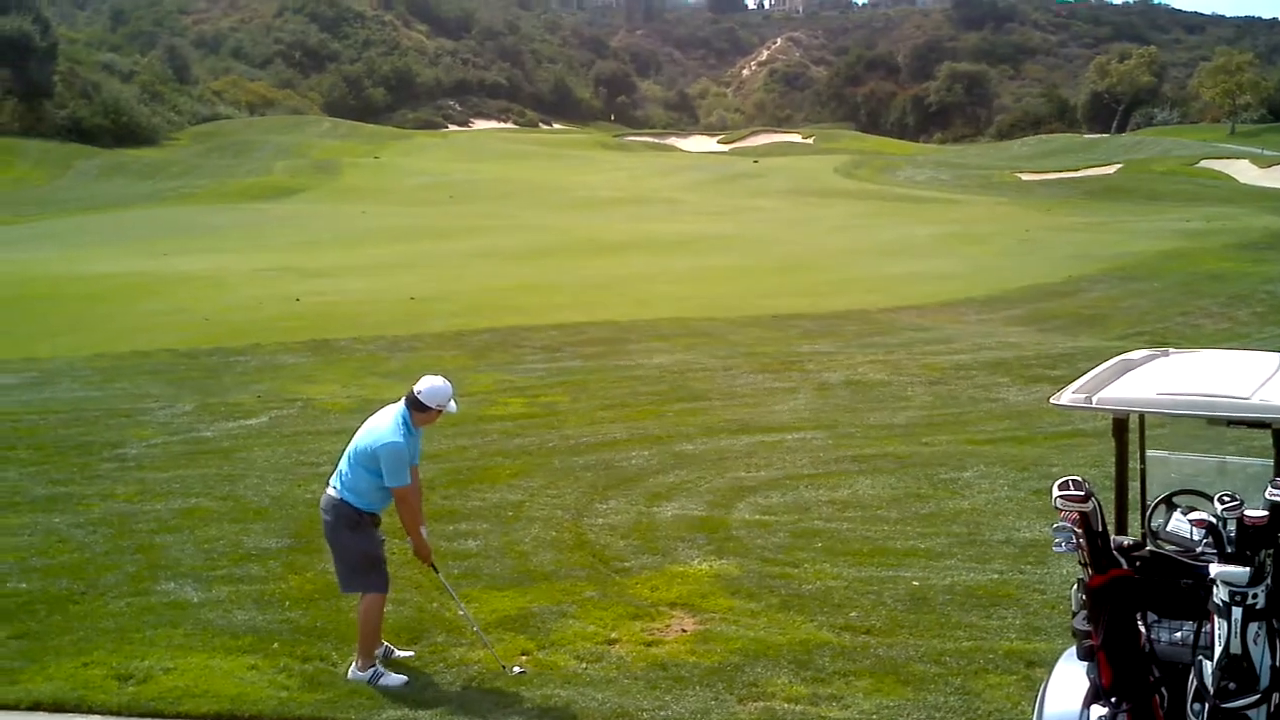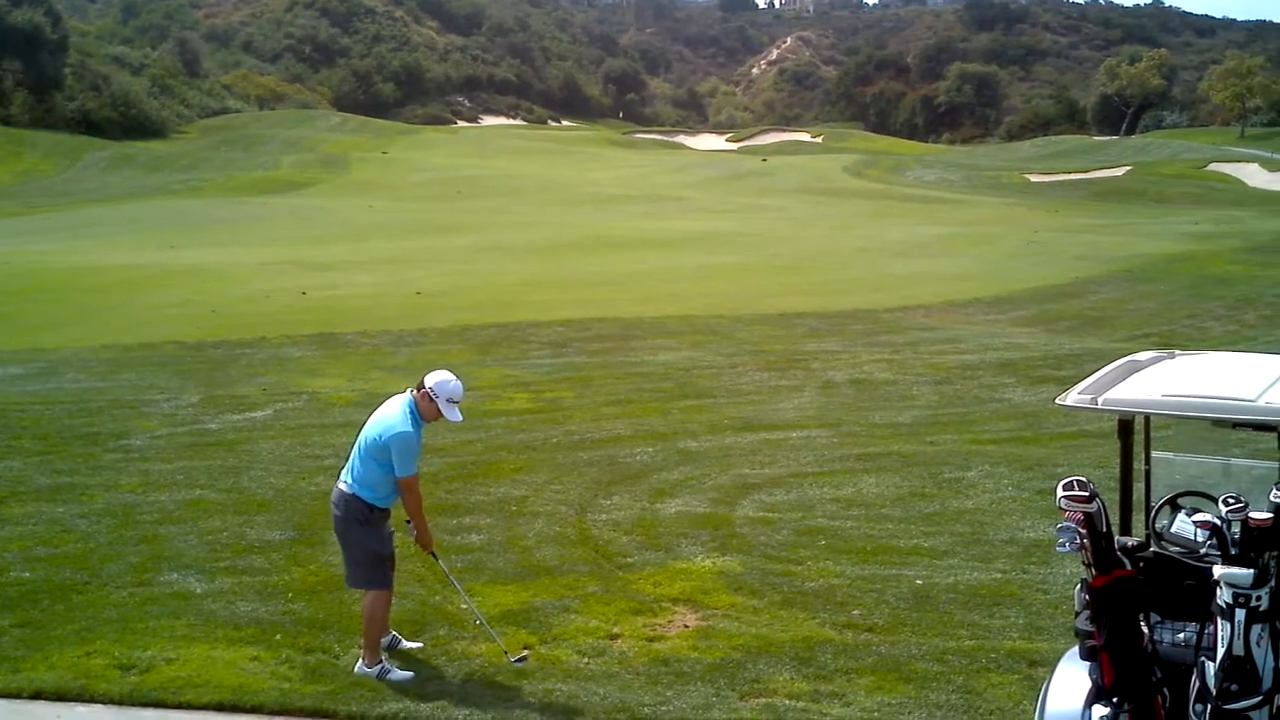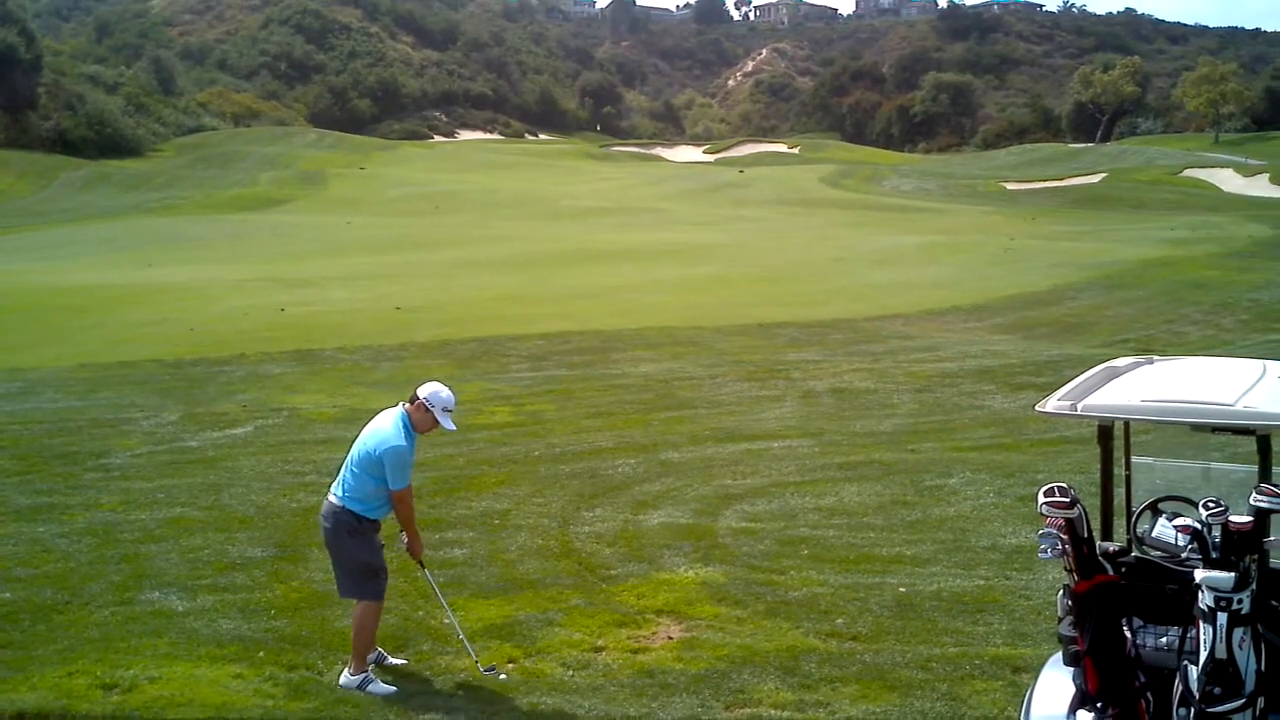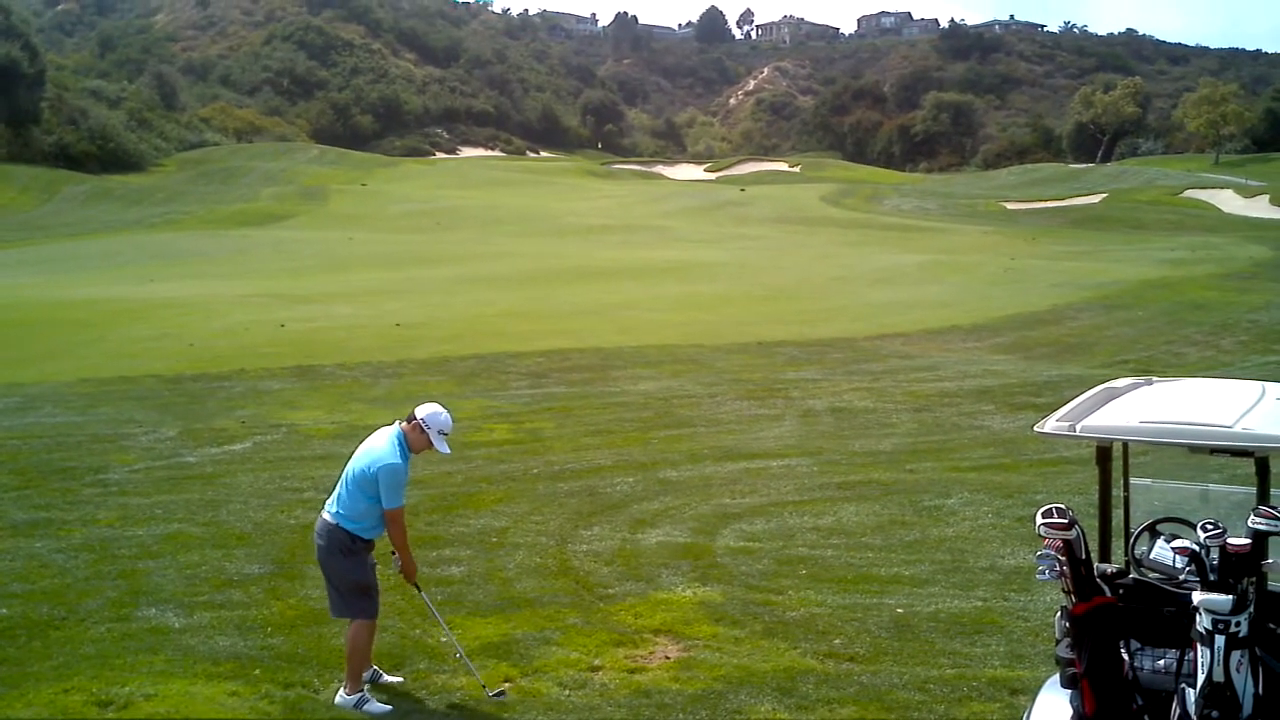
dt=1s
person 1, frame 1
left shoulder: (403, 418)
right shoulder: (393, 441)
left elbow: (414, 480)
right elbow: (403, 498)
left wrist: (422, 529)
right wrist: (418, 542)
left hip: (358, 508)
right hip: (346, 513)
left knee: (377, 581)
right knee: (373, 588)
left ankle: (374, 645)
right ankle: (364, 665)
person 1, frame 2
left shoulder: (402, 403)
right shoulder: (403, 431)
left elbow: (410, 477)
right elbow: (409, 489)
left wrist: (417, 520)
right wrist: (423, 530)
left hip: (368, 503)
right hip: (357, 508)
left knee: (383, 576)
right knee: (377, 584)
left ankle: (382, 634)
right ankle: (371, 660)
person 1, frame 3
left shoulder: (393, 416)
right shoulder: (397, 444)
left elbow: (401, 489)
right elbow: (401, 500)
left wrist: (408, 531)
right wrist: (413, 538)
left hip: (357, 515)
right hip: (347, 520)
left knee: (376, 585)
right knee: (369, 594)
left ankle: (369, 650)
right ankle: (355, 671)
person 1, frame 4
left shoulder: (388, 434)
right shoulder: (392, 463)
right elbow: (394, 521)
left wrist: (401, 551)
right wrist: (408, 560)
left hip: (348, 532)
right hip: (341, 538)
left knee: (367, 608)
right knee: (363, 613)
left ankle: (364, 668)
right ankle: (352, 691)
